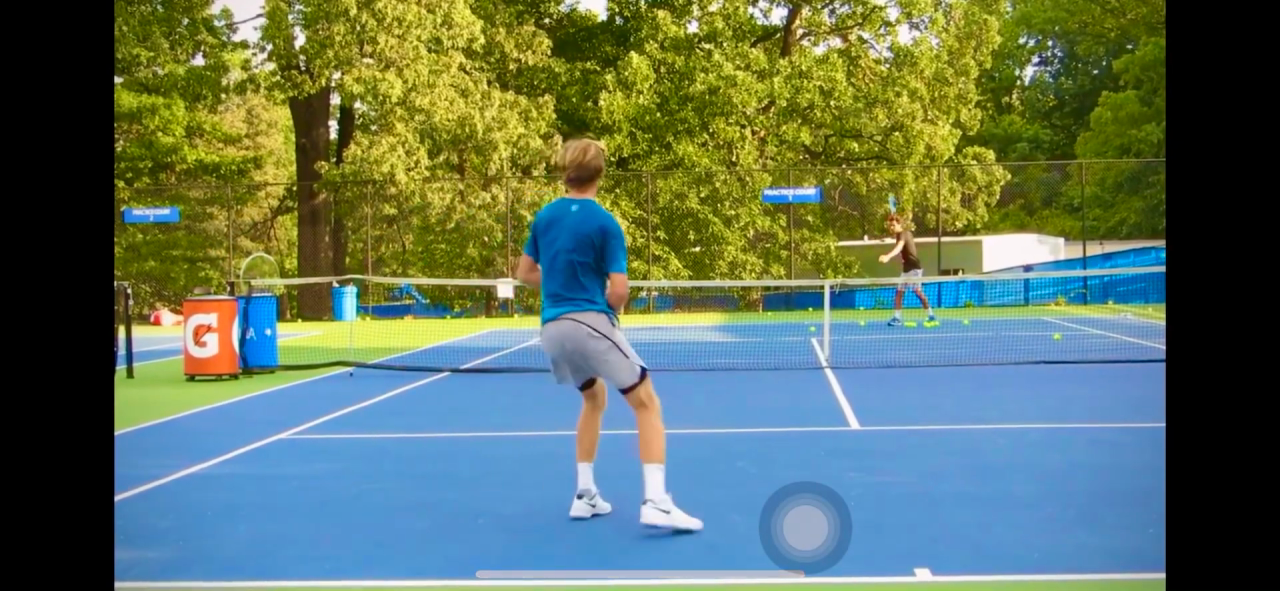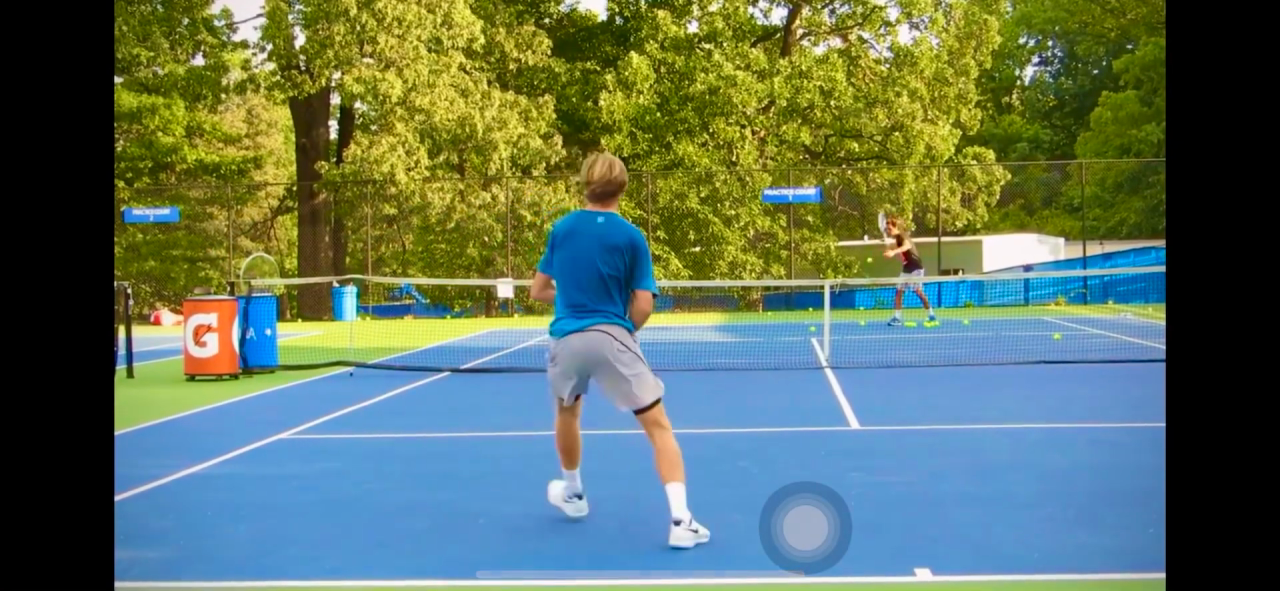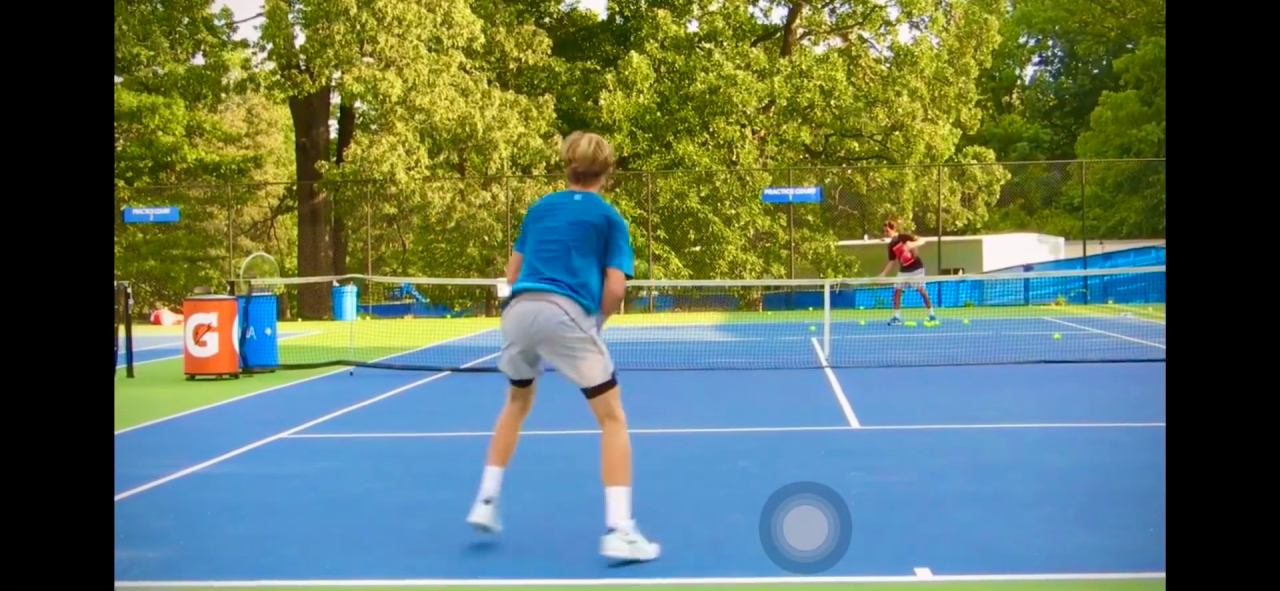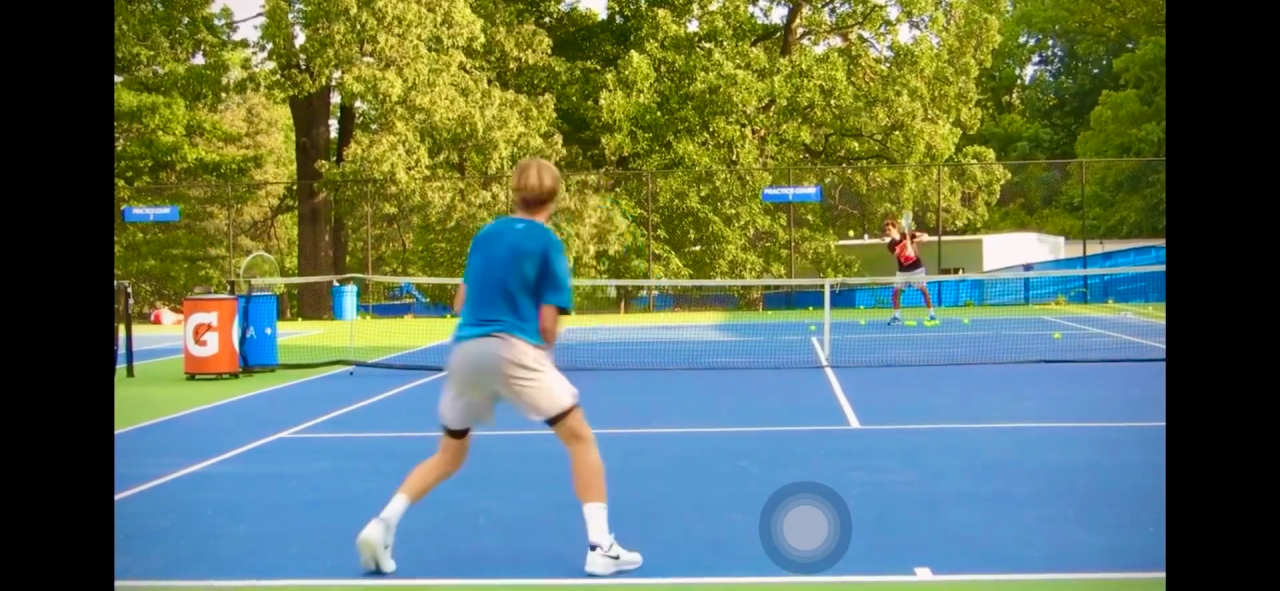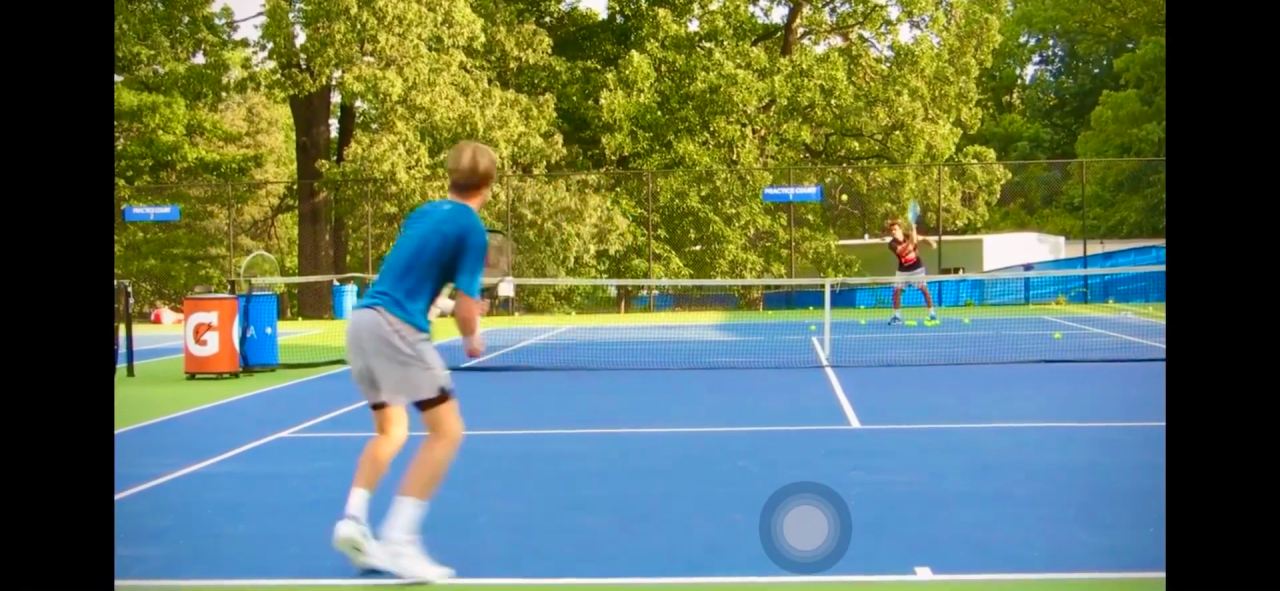
dt=0.2s
person 1, frame 1
left shoulder: (543, 215)
right shoulder: (605, 222)
left elbow: (524, 274)
right elbow: (618, 291)
left hip: (552, 328)
right hip: (590, 324)
left knee: (595, 400)
right knee: (646, 406)
left ankle: (585, 495)
right ankle: (655, 502)
person 1, frame 2
left shoulder: (561, 229)
right shoulder: (631, 237)
left elbow: (539, 292)
right elbow: (643, 307)
left hip: (565, 342)
right hip: (610, 340)
left knee: (566, 410)
right knee: (659, 429)
left ankle: (573, 493)
right ankle: (681, 522)
person 1, frame 3
left shoulder: (539, 208)
right shoulder: (609, 216)
left elbow: (511, 274)
right elbow: (615, 287)
right wrist: (595, 319)
left hip: (519, 312)
right hip: (568, 316)
left knee: (515, 406)
right knee: (614, 422)
left ankle: (487, 502)
right ankle: (619, 530)
person 1, frame 4
left shoulder: (485, 235)
right shoulder: (549, 245)
right elbow: (548, 323)
right wrist: (540, 354)
left hip: (465, 352)
right hip: (514, 353)
left knee: (448, 455)
right knee: (581, 441)
left ankle: (381, 526)
right ankle: (599, 546)
person 1, frame 5
left shoulder: (422, 213)
right shoulder: (471, 229)
right elbow: (467, 307)
left wrist: (456, 310)
right wrist: (472, 340)
left hip: (362, 319)
right hip: (395, 328)
left knee: (389, 433)
right knee: (447, 432)
left ankle: (353, 521)
right ankle: (400, 540)
